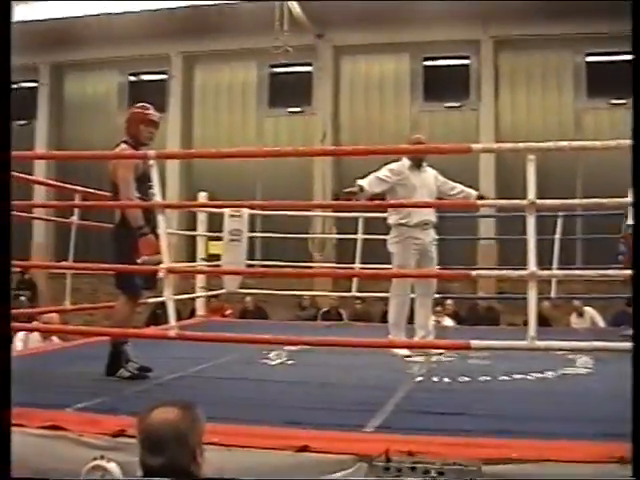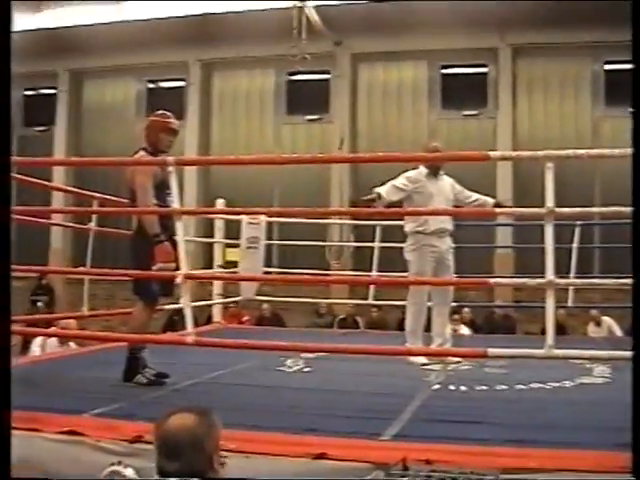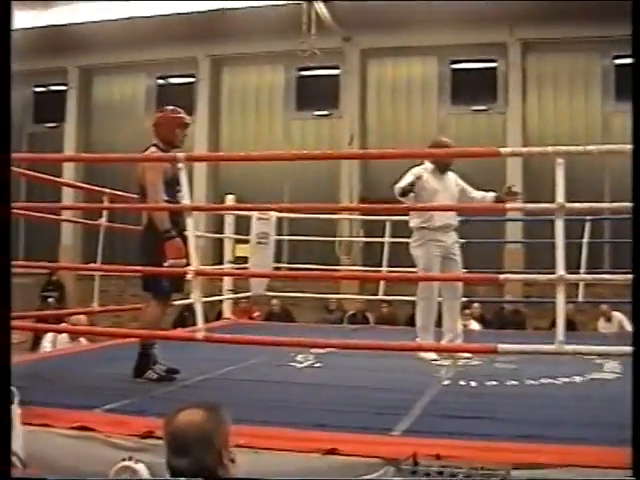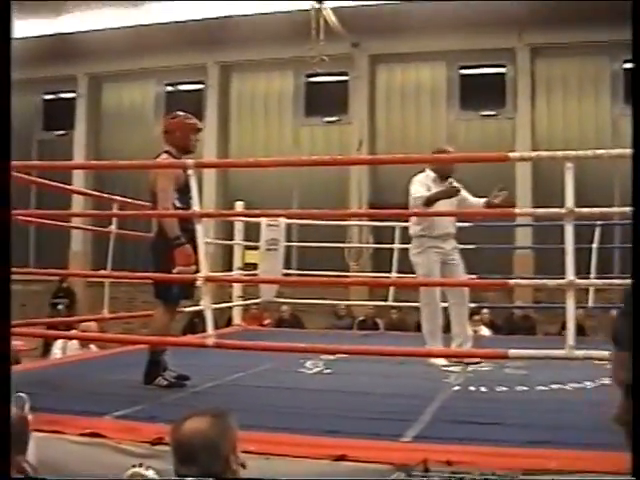
dt=0.2s
person 1, frame 1
left shoulder: (137, 156)
right shoulder: (125, 154)
right elbow: (128, 198)
left wrist: (150, 233)
right wrist: (143, 234)
left hip: (139, 231)
right hip: (132, 233)
left knee: (132, 294)
right knee: (129, 294)
left ankle: (122, 355)
right ankle: (115, 359)
person 1, frame 2
left shoulder: (156, 163)
right shoulder: (144, 162)
right elbow: (145, 205)
left wrist: (167, 240)
right wrist: (160, 241)
left hip: (157, 238)
right hip: (150, 240)
left knee: (149, 301)
right knee: (147, 301)
left ankle: (139, 361)
right ankle: (132, 365)
person 1, frame 3
left shoulder: (164, 159)
right shoulder: (154, 158)
right elbow: (155, 202)
left wrist: (177, 236)
right wrist: (171, 238)
left hip: (166, 234)
right hip: (160, 236)
left knee: (159, 297)
right knee: (159, 297)
left ankle: (149, 357)
right ankle: (143, 362)
person 1, frame 4
left shoulder: (175, 165)
right shoulder: (167, 165)
right elbow: (165, 209)
left wrist: (186, 243)
right wrist: (180, 245)
left hip: (178, 242)
right hip: (172, 243)
left knee: (170, 304)
right knee: (167, 304)
left ankle: (160, 364)
right ankle: (153, 369)
person 2, frame 1
left shoulder: (431, 174)
right shoulder: (395, 170)
left elbow: (454, 189)
right elbow: (374, 181)
left wrist: (480, 196)
right wrist: (359, 189)
left hip: (428, 234)
right hip: (405, 234)
left knee: (427, 287)
right knee: (401, 287)
left ankle: (423, 337)
right ankle: (396, 339)
person 2, frame 2
left shoulder: (447, 182)
right shoulder: (411, 178)
left elbow: (468, 198)
right elbow: (389, 191)
left wrist: (497, 204)
right wrist: (379, 197)
left hip: (443, 242)
right hip: (420, 242)
left knee: (444, 295)
right knee: (418, 294)
left ankle: (441, 344)
right ankle: (413, 347)
person 2, frame 3
left shoulder: (452, 178)
right shoulder: (418, 173)
left elbow: (473, 197)
right elbow: (402, 191)
left wrist: (499, 197)
right wrist: (408, 187)
left hip: (450, 238)
right hip: (426, 238)
left knee: (454, 290)
right knee: (428, 291)
left ankle: (452, 341)
right ankle: (425, 344)
person 2, frame 4
left shoulder: (452, 183)
right shoulder: (421, 180)
left elbow: (470, 203)
right elbow: (418, 201)
left wrist: (490, 202)
right wrist: (441, 194)
left hip: (449, 244)
right hip: (426, 244)
left knee: (460, 294)
right knee: (432, 296)
left ankle: (462, 346)
right ankle: (435, 349)
